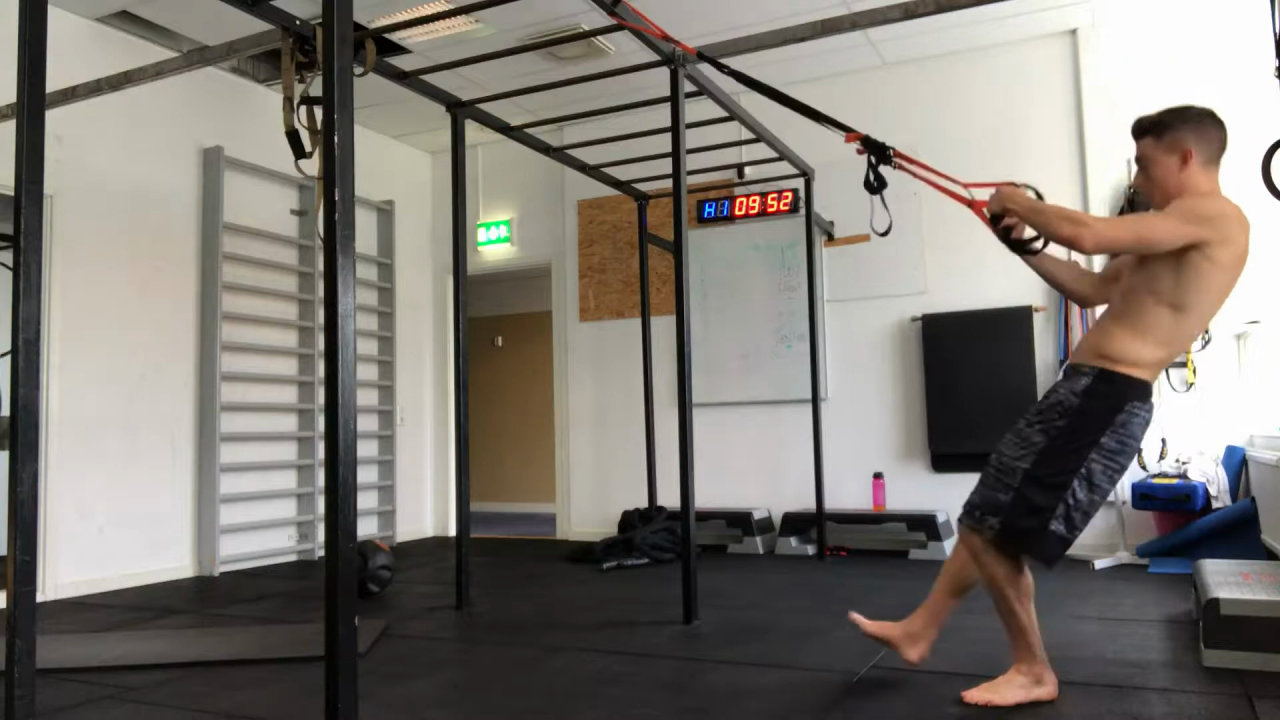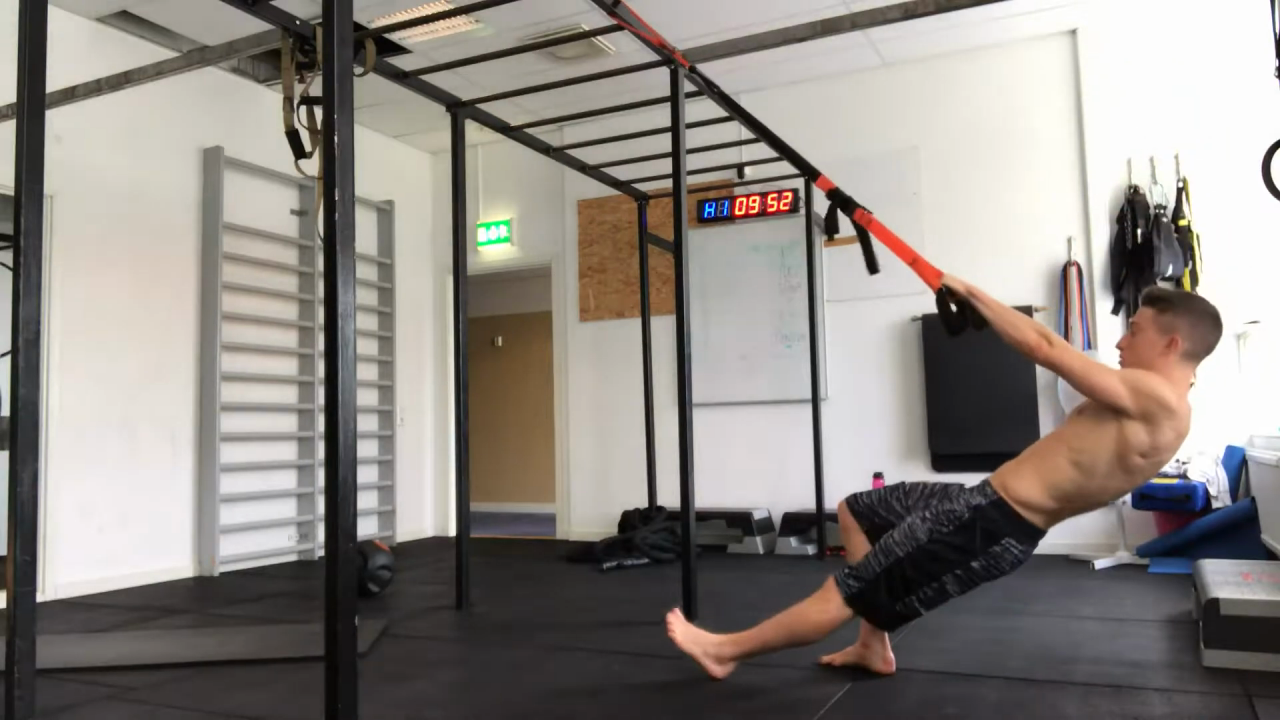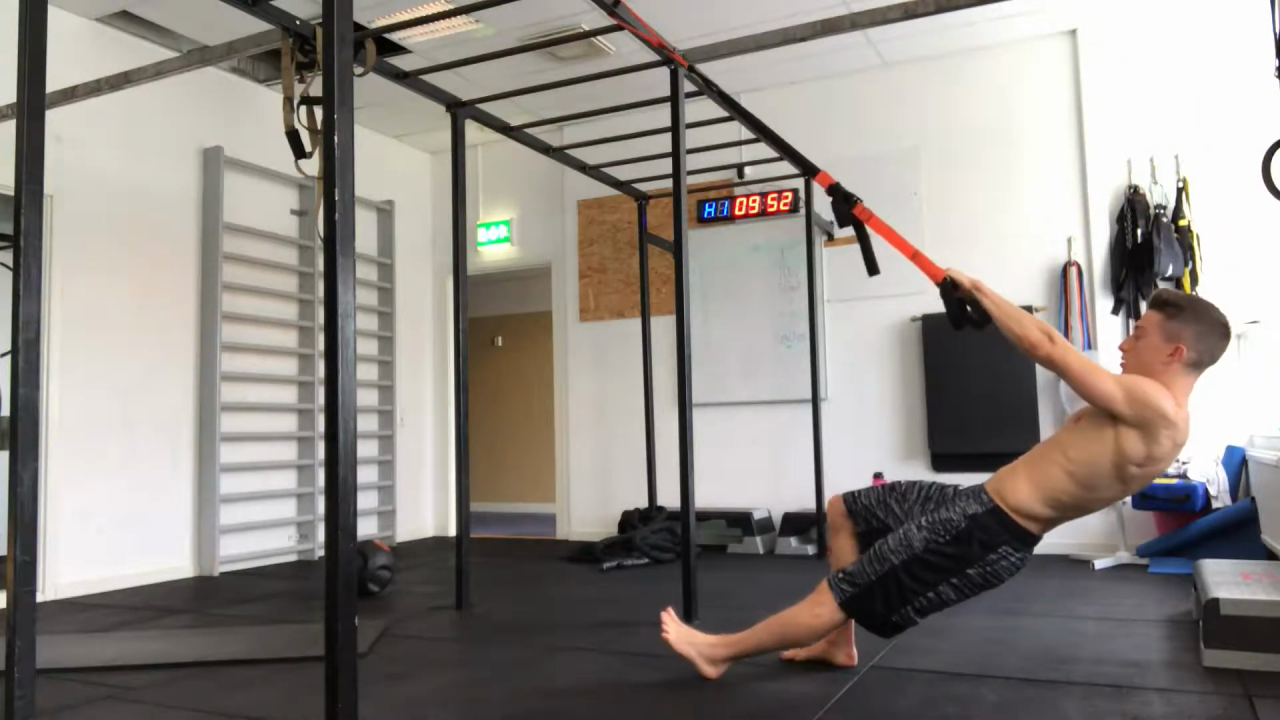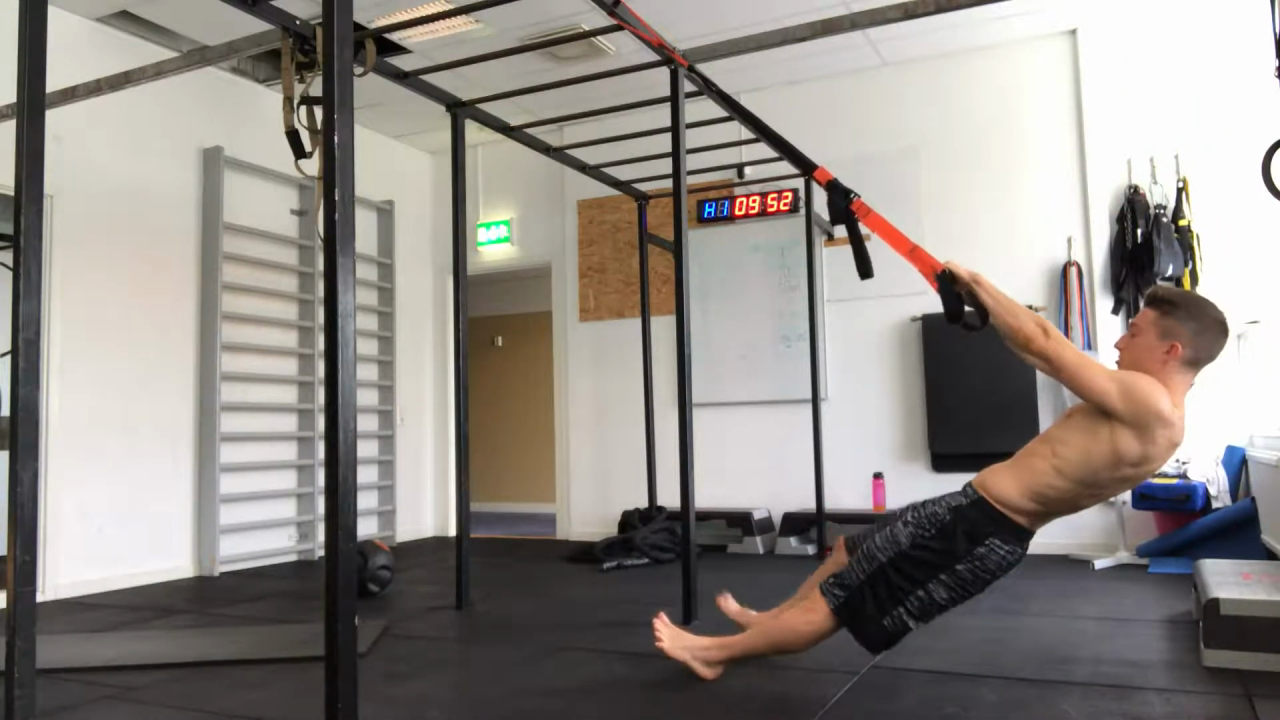
dt=1s
person 1, frame 1
left shoulder: (1215, 215)
right shoulder: (1180, 234)
left elbow: (1088, 235)
right elbow: (1091, 288)
left wrist: (1019, 200)
right wrist: (1024, 243)
left hip: (1102, 398)
right hip: (1091, 393)
left knee: (995, 531)
right knee: (983, 518)
left ankle: (1032, 672)
right ankle: (916, 632)
person 1, frame 2
left shoulder: (1158, 400)
right shoulder: (1145, 404)
left elbow: (1046, 349)
right elbow: (1054, 356)
left wrist: (972, 292)
right wrist: (978, 309)
left hip: (991, 526)
right hip: (990, 507)
left knee: (840, 593)
right knee: (854, 511)
left ankle: (726, 651)
right ankle: (874, 646)
person 1, frame 3
left shoulder: (1154, 407)
right shoulder: (1146, 414)
left elbow: (1047, 347)
left wrist: (976, 288)
left hip: (985, 533)
right hip: (980, 506)
left knee: (834, 596)
right knee: (842, 511)
left ankle: (719, 651)
right ankle: (839, 643)
person 1, frame 4
left shoulder: (1148, 403)
right shoulder: (1148, 411)
left elbow: (1043, 343)
right elbow: (1046, 358)
left wrist: (975, 281)
right wrist: (981, 302)
left hip: (979, 525)
right hip: (988, 522)
left knee: (836, 601)
right knee: (847, 554)
left ankle: (714, 652)
right ankle: (764, 621)
